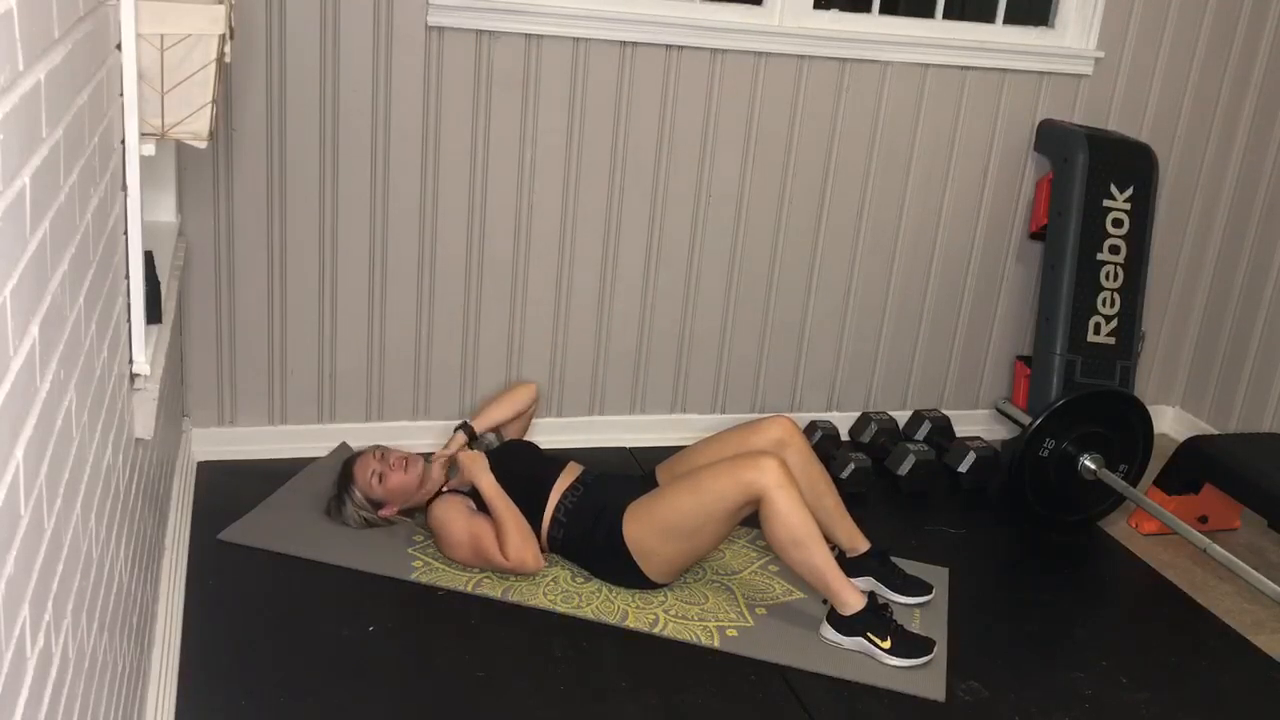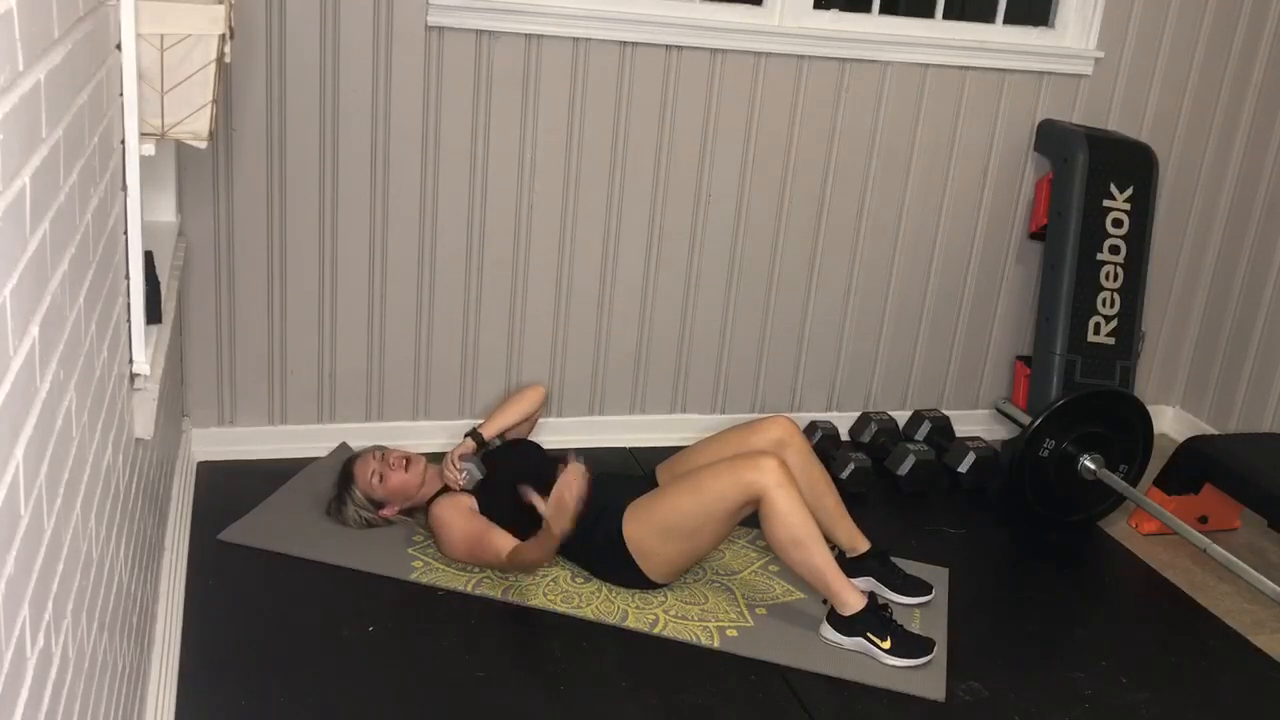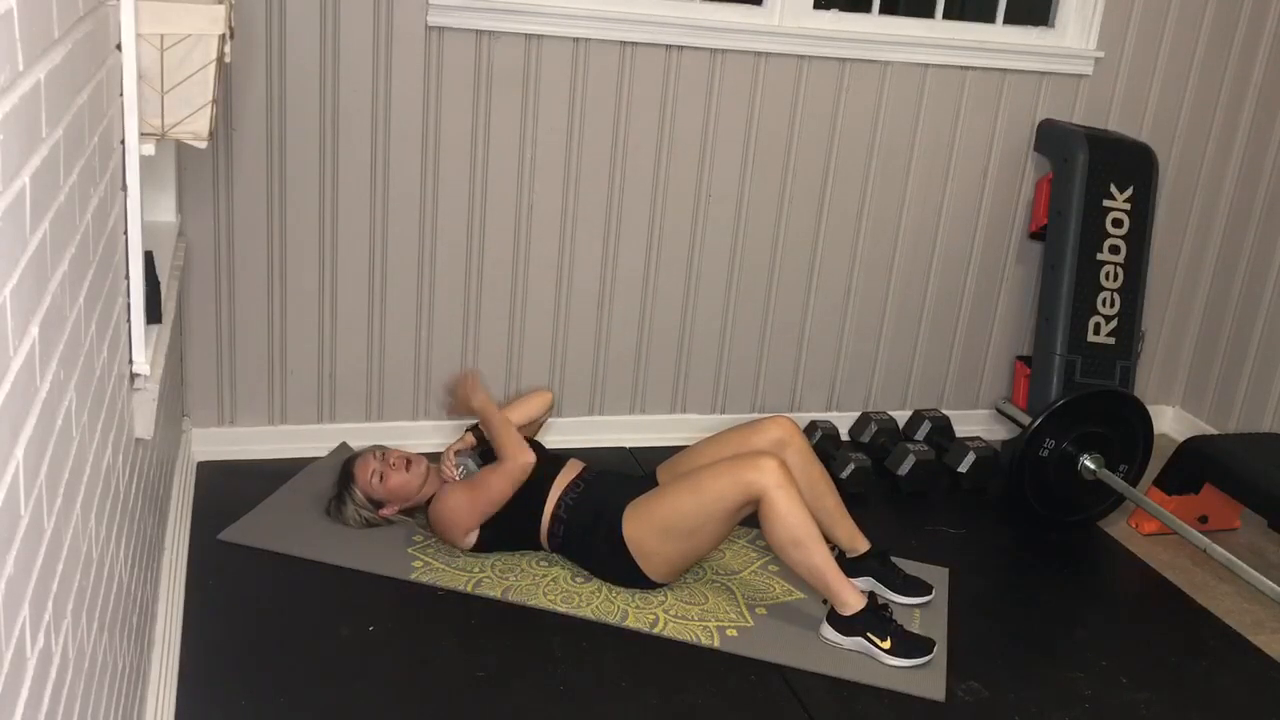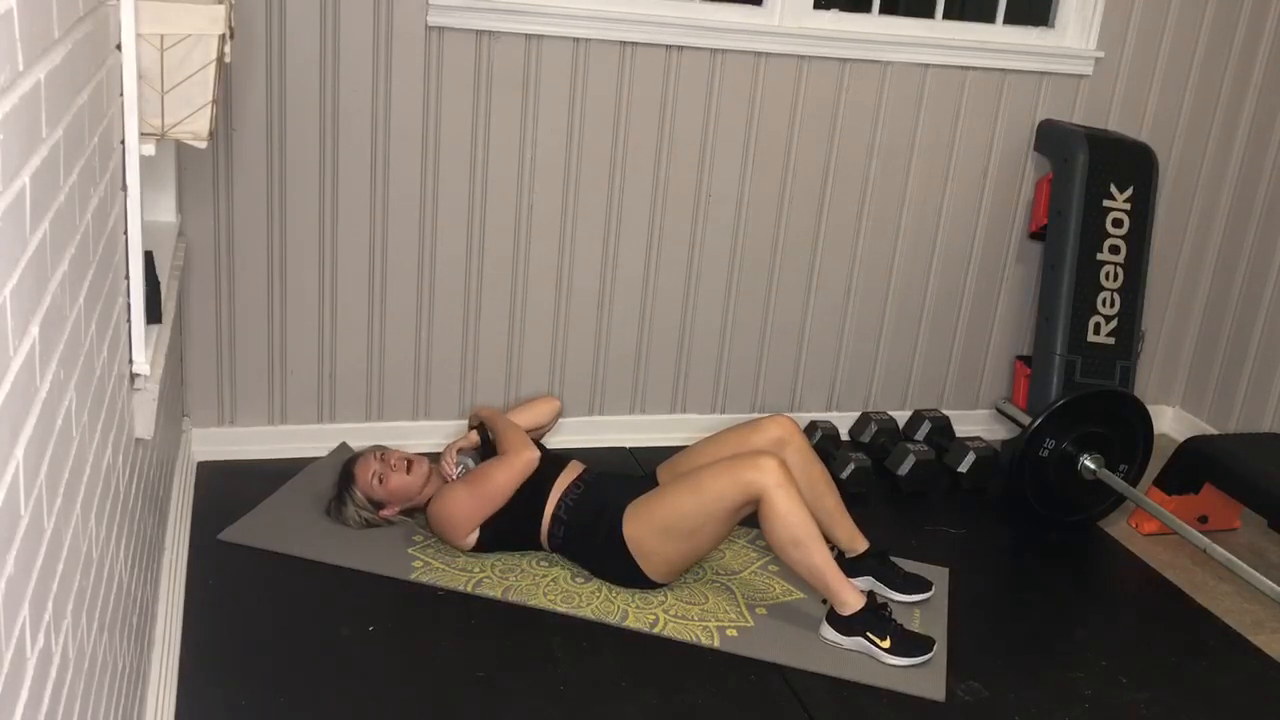
dt=0.7s
person 1, frame 1
left shoulder: (479, 453)
right shoulder: (446, 515)
left elbow: (527, 392)
right elbow: (524, 558)
left wrist: (462, 434)
right wrist: (481, 479)
left hip: (636, 489)
right hip: (619, 541)
left knee: (780, 432)
right knee: (764, 473)
left ankle: (860, 559)
right ankle: (852, 614)
person 1, frame 2
left shoulder: (474, 461)
right shoulder: (446, 515)
left elbow: (535, 394)
right elbow: (518, 557)
left wrist: (474, 439)
right wrist: (556, 526)
left hip: (638, 490)
right hip: (620, 542)
left knee: (779, 431)
right knee: (765, 473)
left ankle: (860, 560)
right ankle: (851, 615)
person 1, frame 3
left shoulder: (469, 469)
right shoulder: (451, 512)
left elbow: (543, 401)
right elbow: (521, 461)
left wrist: (473, 434)
right wrist: (480, 405)
left hip: (636, 493)
right hip: (618, 543)
left knee: (781, 433)
right knee: (764, 475)
left ankle: (861, 562)
right ankle: (851, 618)
person 1, frame 4
left shoulder: (461, 467)
right shoulder: (449, 509)
left elbow: (548, 407)
right elbow: (526, 455)
left wrist: (477, 432)
right wrist: (488, 417)
left hip: (632, 490)
right hip: (618, 539)
left knee: (780, 431)
right knee: (763, 471)
left ankle: (859, 559)
right ankle: (851, 614)
